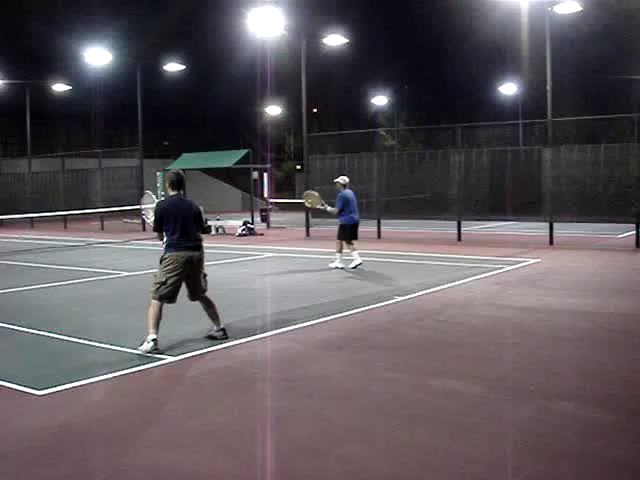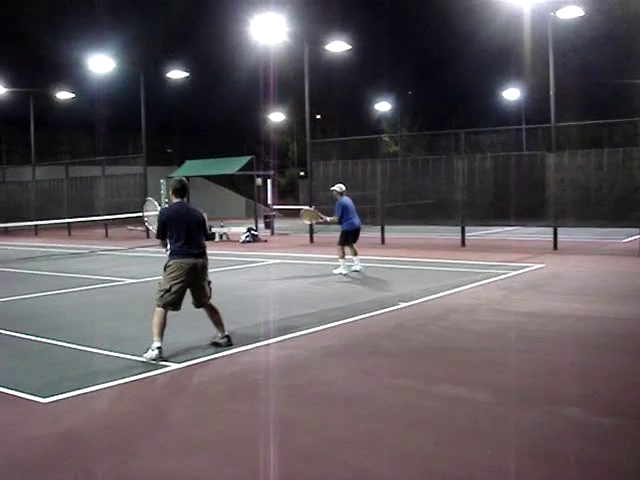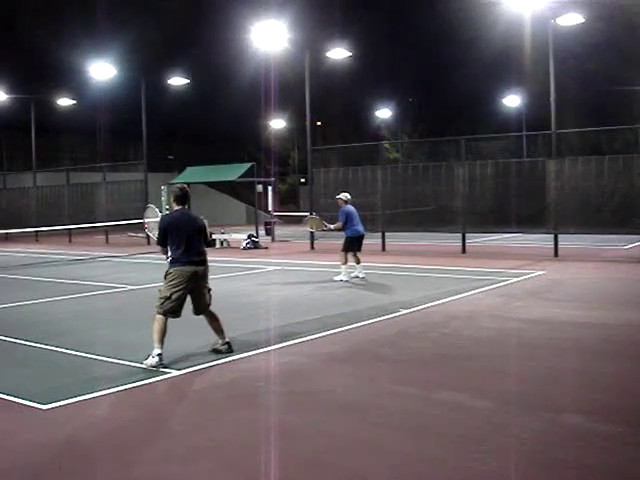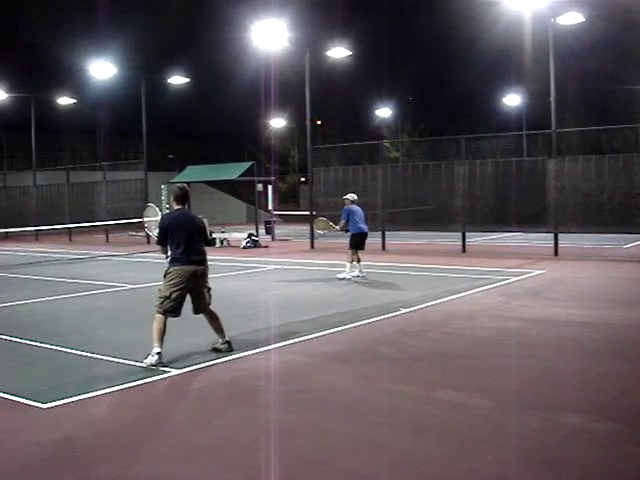
dt=0.3s
person 1, frame 1
left shoulder: (162, 205)
right shoulder: (193, 206)
left elbow: (160, 235)
right elbow: (202, 231)
left hip: (175, 254)
right hip: (196, 253)
left knee: (157, 298)
right knee: (201, 295)
left ankle: (152, 339)
right ankle: (219, 329)
person 1, frame 2
left shoulder: (165, 213)
right shoulder: (197, 213)
left elbow: (163, 243)
right elbow: (204, 238)
left hip: (179, 261)
right hip: (199, 260)
left knee: (161, 305)
right knee: (205, 302)
left ankle: (157, 347)
right ankle: (223, 336)
person 1, frame 3
left shoulder: (166, 220)
right shoulder: (198, 220)
left elbow: (164, 250)
right elbow: (205, 245)
left hip: (179, 269)
right hip: (200, 267)
left knee: (161, 312)
right knee: (205, 309)
left ankle: (157, 353)
right ankle: (224, 343)
person 1, frame 4
left shoulder: (166, 219)
right shoulder: (198, 220)
left elbow: (164, 250)
left hip: (179, 268)
right hip: (200, 267)
left knee: (161, 312)
right knee: (205, 308)
left ankle: (156, 352)
right ankle: (224, 341)
